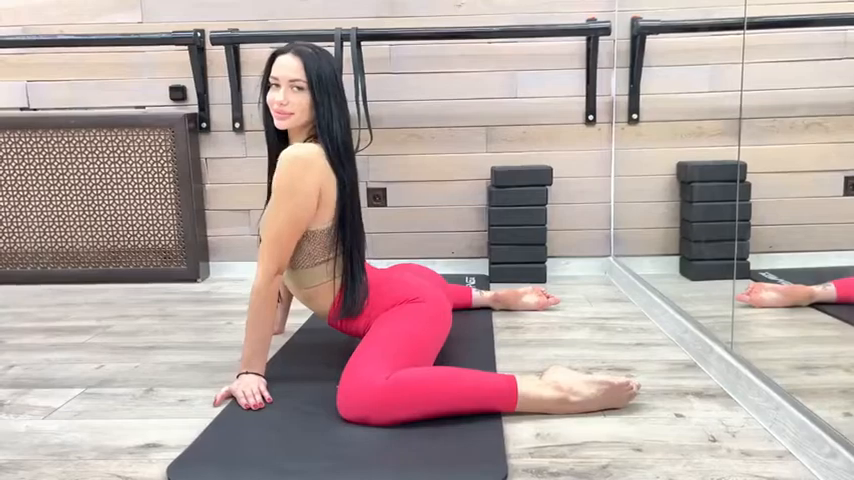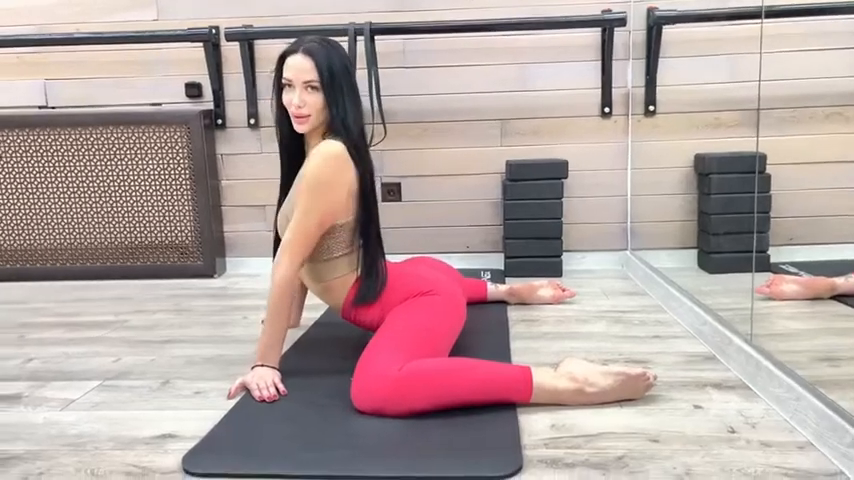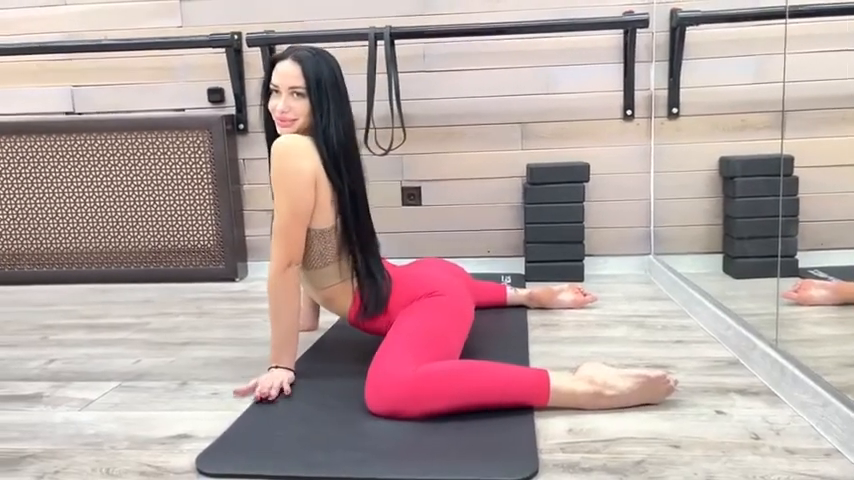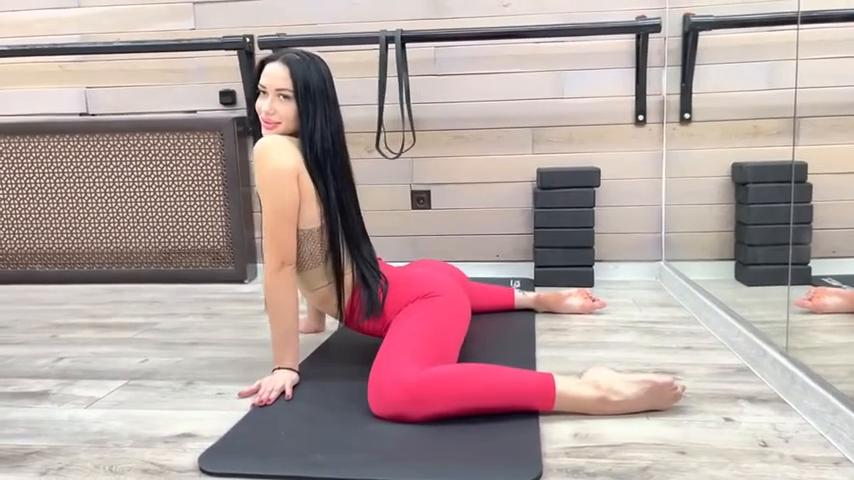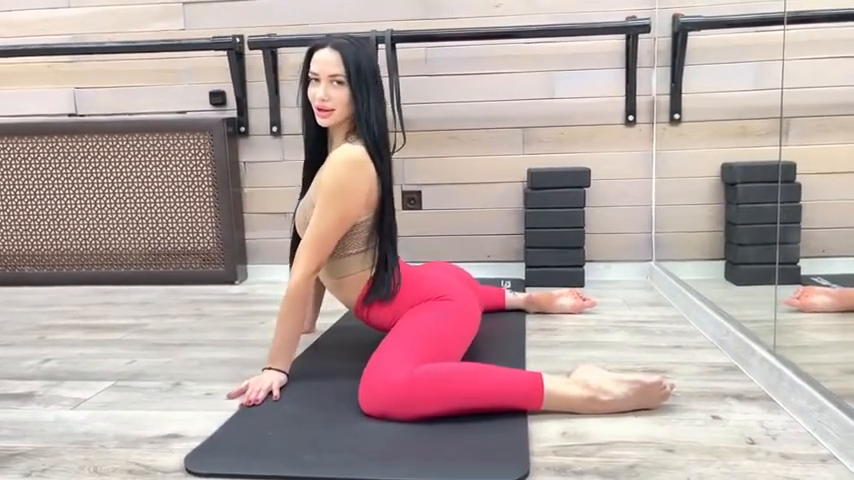
dt=1s
person 1, frame 1
left shoulder: (299, 160)
right shoulder: (315, 156)
left elbow: (267, 272)
right elbow: (290, 259)
left wrist: (251, 369)
right wrist: (278, 317)
left hip: (404, 303)
right hip: (388, 287)
left knee: (361, 398)
left ankle: (550, 390)
right ankle: (494, 297)
person 1, frame 2
left shoulder: (329, 157)
right shoulder: (311, 151)
left elbow: (288, 264)
right elbow: (303, 258)
left wrist: (265, 362)
right wrist: (291, 313)
left hip: (417, 296)
right hip: (407, 281)
left knee: (376, 389)
left ankle: (567, 382)
right ankle: (507, 291)
person 1, frame 3
left shoulder: (291, 150)
right shoulder: (321, 150)
left elbow: (286, 264)
right elbow: (315, 255)
left wrist: (281, 364)
right wrist: (308, 315)
left hip: (425, 298)
right hip: (417, 282)
left knee: (390, 392)
left ankle: (586, 386)
right ankle: (529, 295)
person 1, frame 4
left shoulder: (273, 152)
right shoulder: (312, 152)
left elbow: (281, 264)
left wrist: (285, 364)
right wrist: (316, 316)
left hip: (419, 297)
right hip: (414, 283)
left knee: (394, 393)
left ankle: (594, 391)
right ankle: (538, 299)
person 1, frame 5
left shoulder: (350, 161)
right shoulder: (334, 151)
left elbow: (305, 269)
right elbow: (322, 262)
left wrist: (276, 366)
right wrist: (306, 319)
left hip: (432, 301)
right hip: (424, 285)
left knee: (384, 392)
left ankle: (581, 390)
right ankle: (526, 299)
